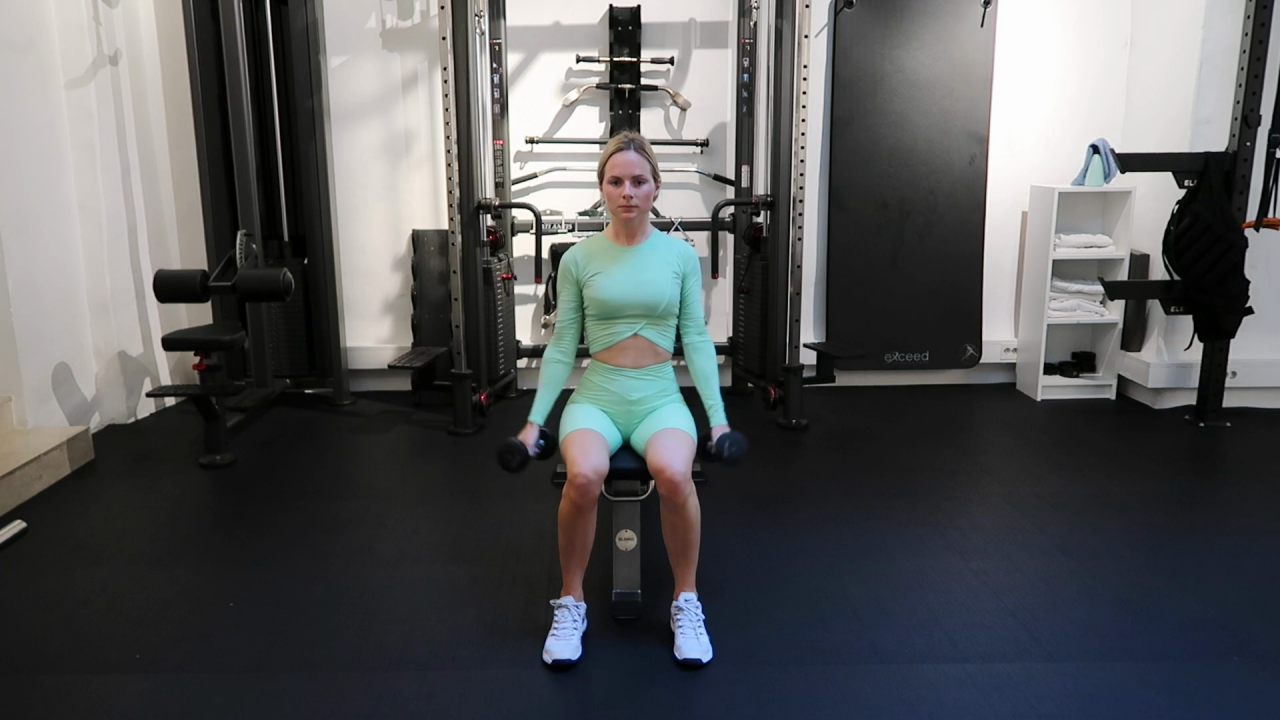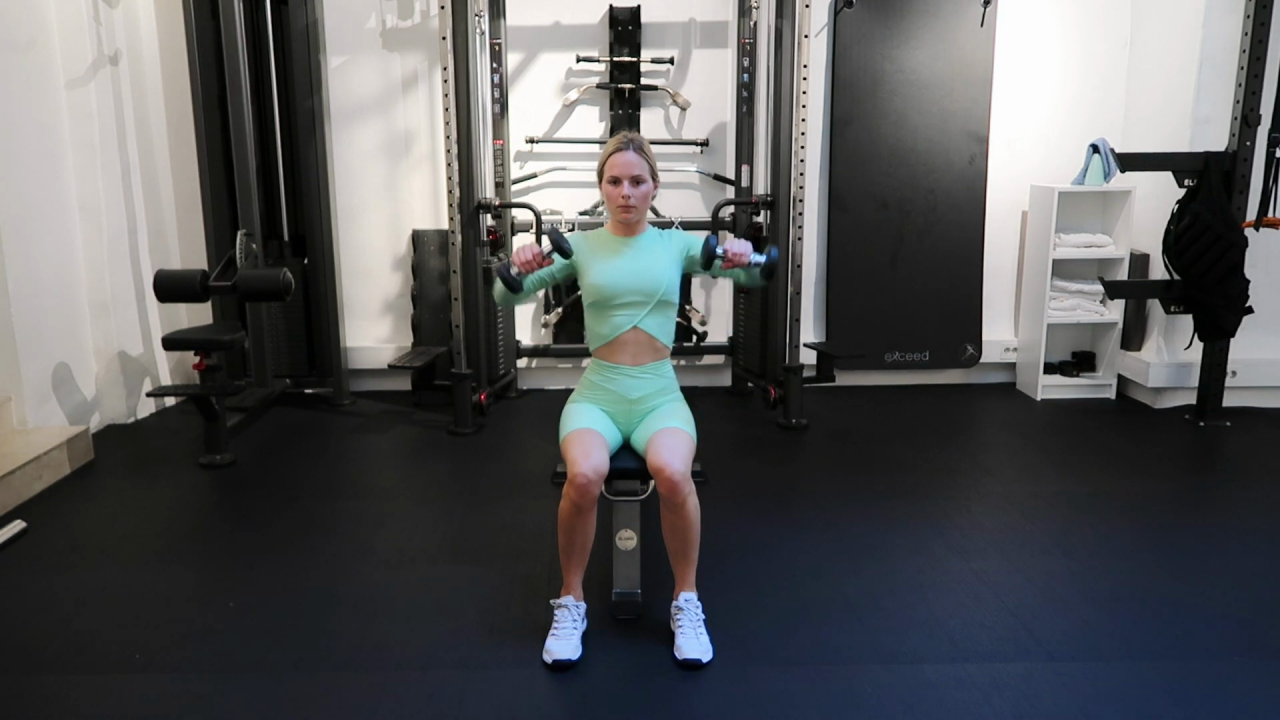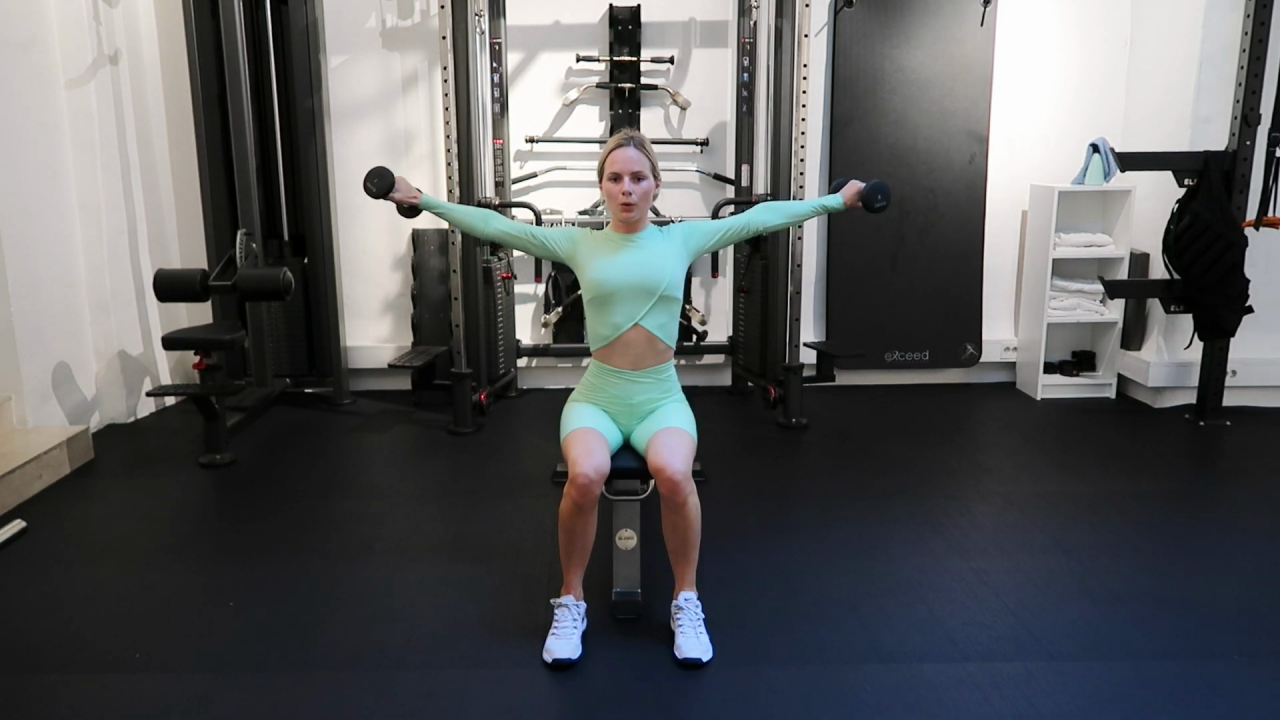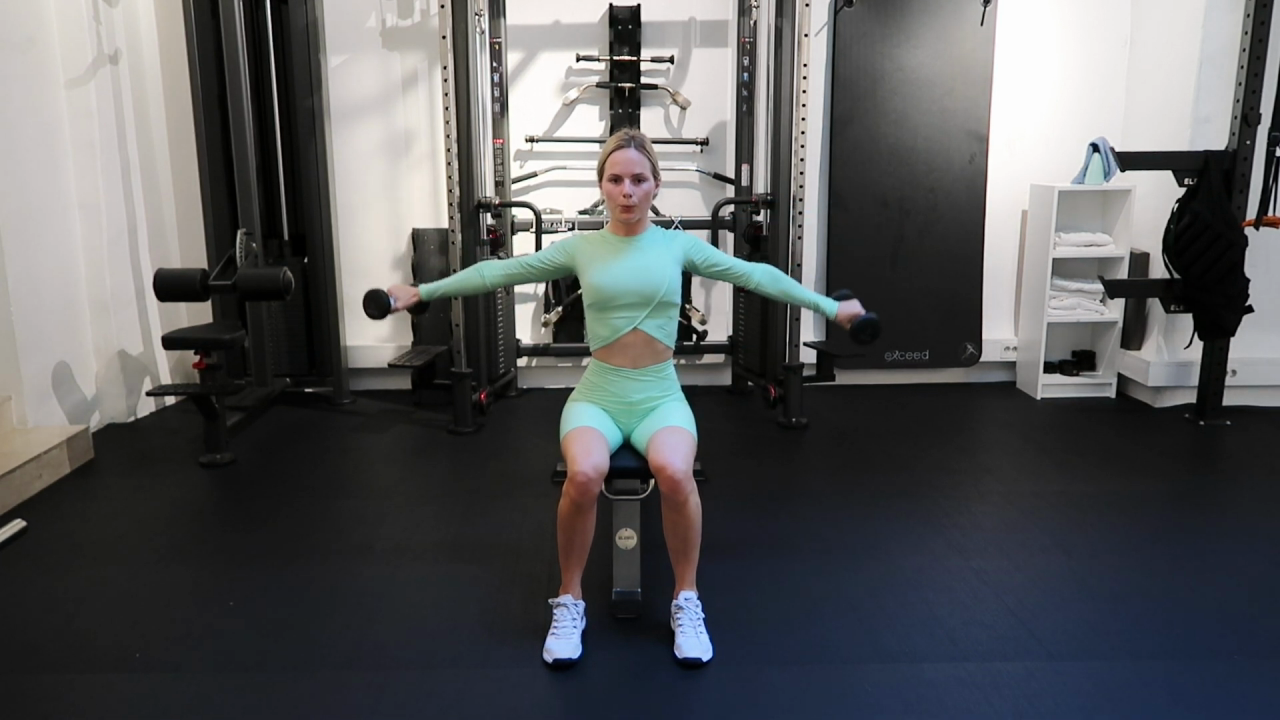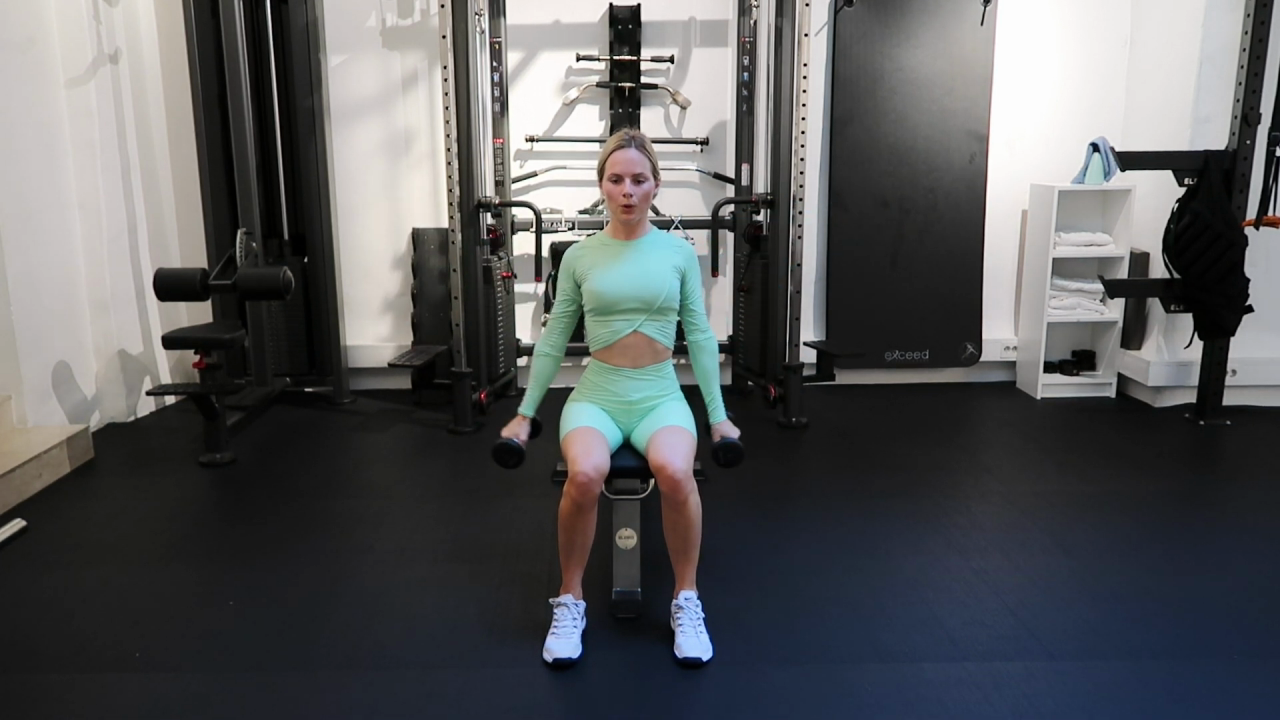
dt=1s
person 1, frame 1
left shoulder: (681, 255)
right shoulder: (578, 258)
left elbow: (697, 339)
right elbow: (563, 344)
left wrist: (716, 415)
right wrist: (537, 419)
left hip: (661, 396)
right hip: (596, 395)
left knee: (674, 475)
right knee: (583, 477)
left ankle: (686, 602)
right ankle: (571, 604)
person 1, frame 2
left shoulder: (678, 243)
right shoulder: (579, 245)
left elbow: (751, 283)
right elbow: (505, 296)
left wrist: (743, 261)
right wrist: (520, 268)
left hip: (659, 393)
right hip: (597, 393)
left knee: (672, 475)
right knee: (583, 477)
left ankle: (686, 602)
right ankle: (570, 602)
person 1, frame 3
left shoulder: (683, 238)
right shoulder: (578, 243)
left elbow: (760, 218)
right elbow: (496, 225)
left wrist: (835, 200)
right wrist: (423, 200)
left hip: (661, 396)
right hip: (596, 396)
left knee: (674, 474)
right knee: (585, 477)
left ankle: (686, 601)
right ankle: (570, 602)
person 1, frame 4
left shoulder: (680, 245)
right shoulder: (579, 248)
left elbow: (755, 274)
right elbow: (500, 270)
left wrist: (830, 305)
right wrist: (420, 290)
left hip: (661, 395)
right hip: (597, 395)
left knee: (675, 473)
right knee: (583, 475)
left ankle: (686, 601)
right ankle: (569, 602)
person 1, frame 5
left shoulder: (680, 252)
right shoulder: (579, 256)
left elbow: (700, 336)
right elbow: (553, 338)
left wrist: (718, 413)
right wrist: (524, 413)
left hip: (660, 394)
right hip: (596, 394)
left knee: (674, 473)
right knee: (585, 475)
left ankle: (686, 601)
right ankle: (569, 601)
